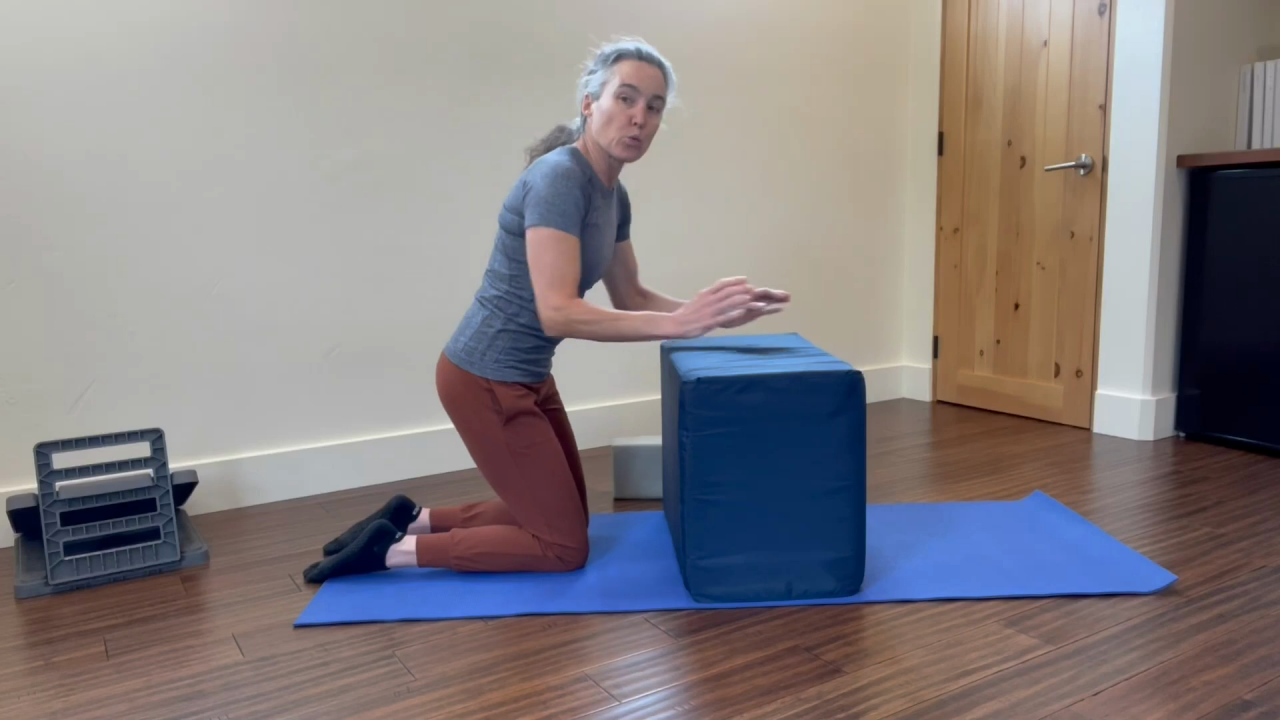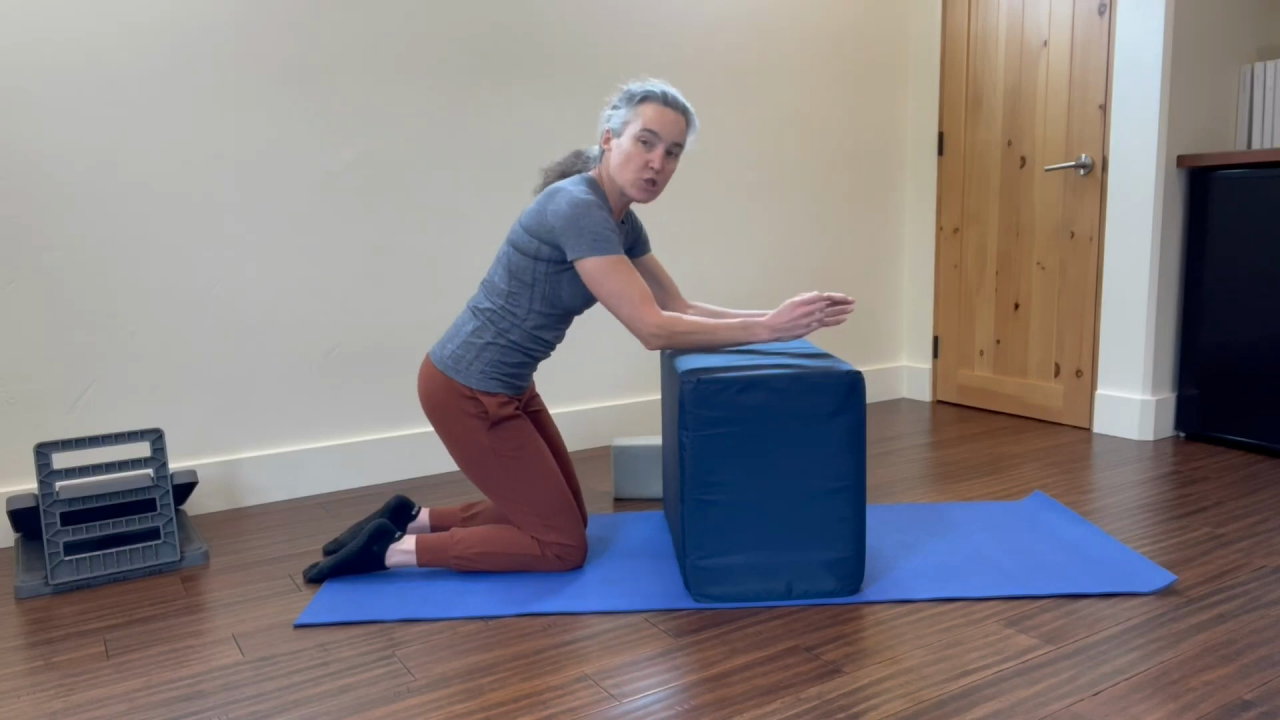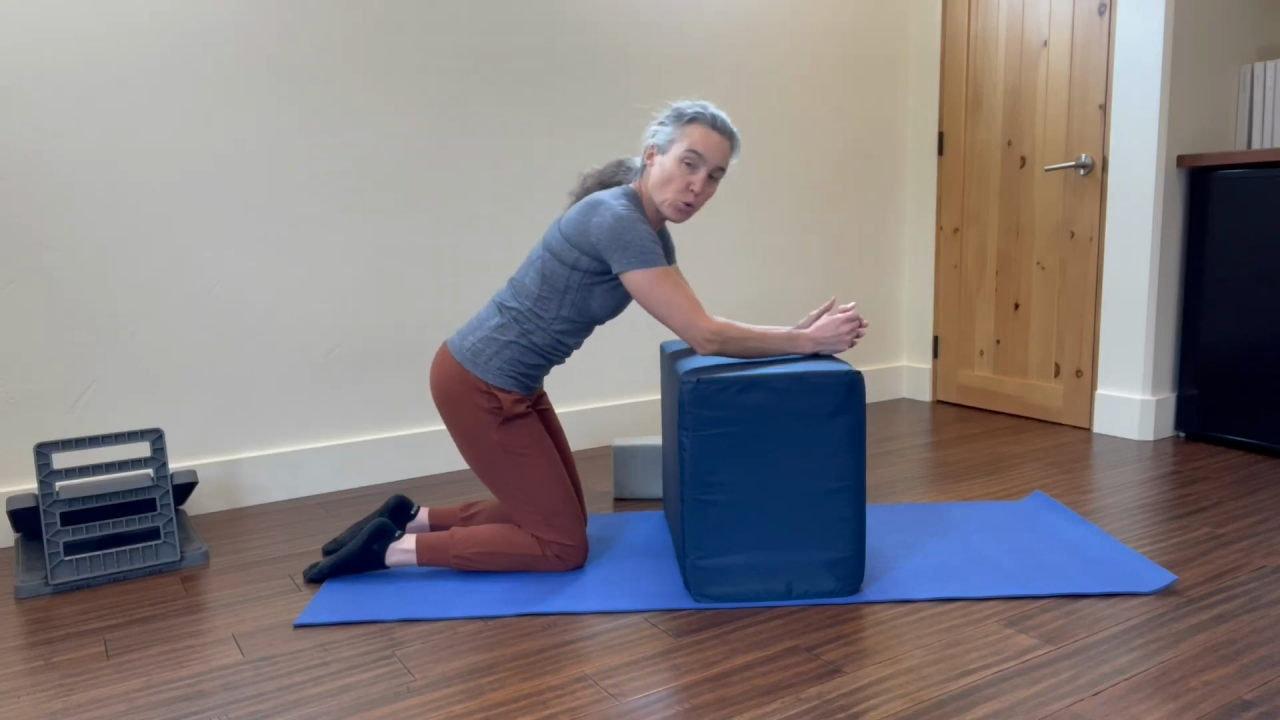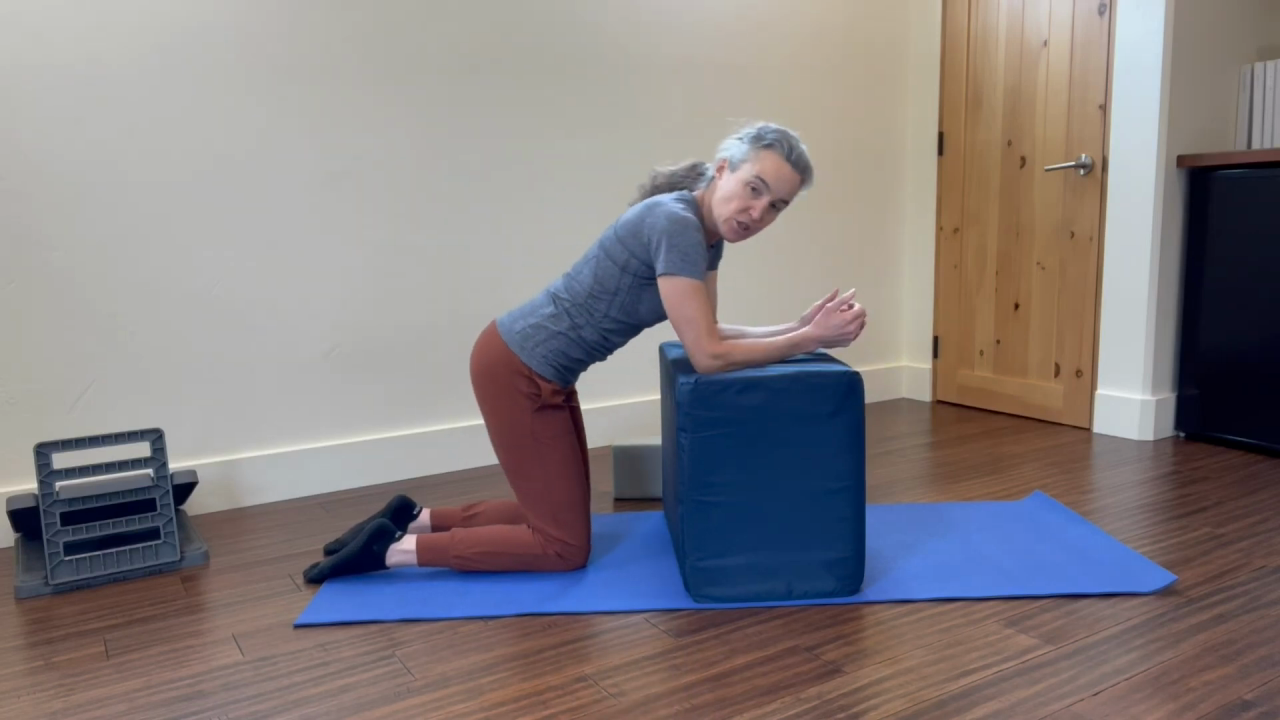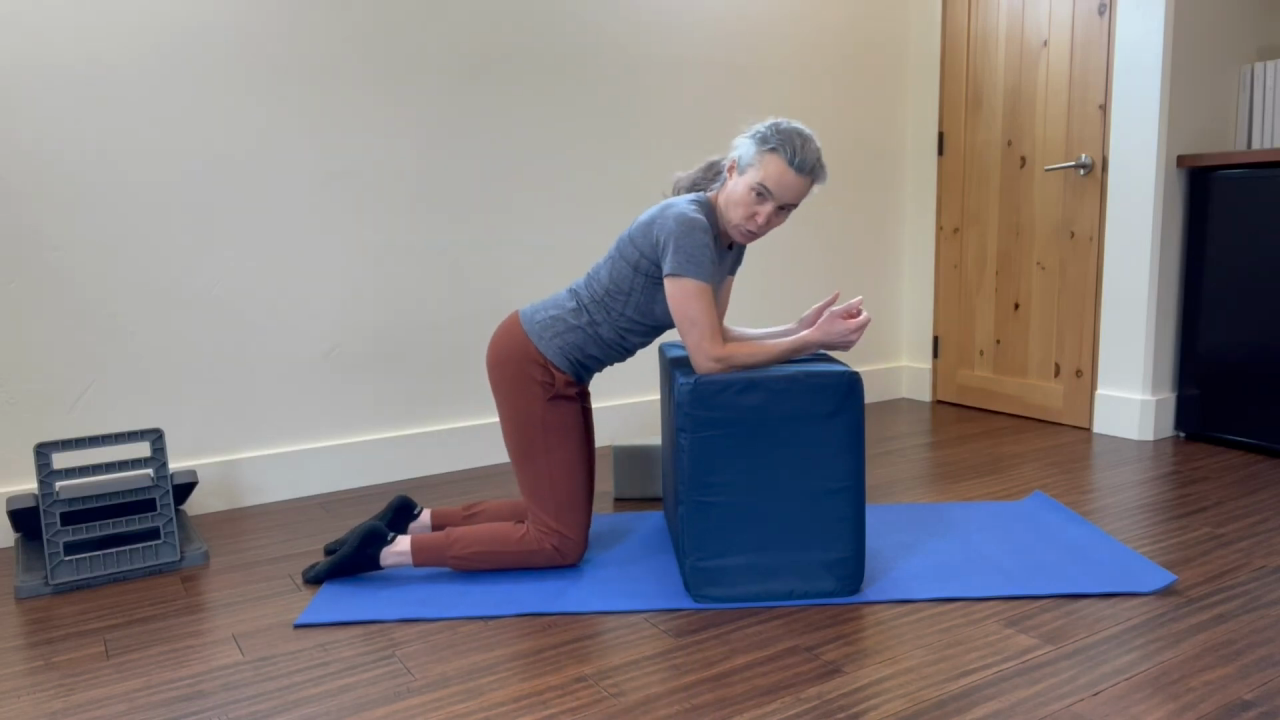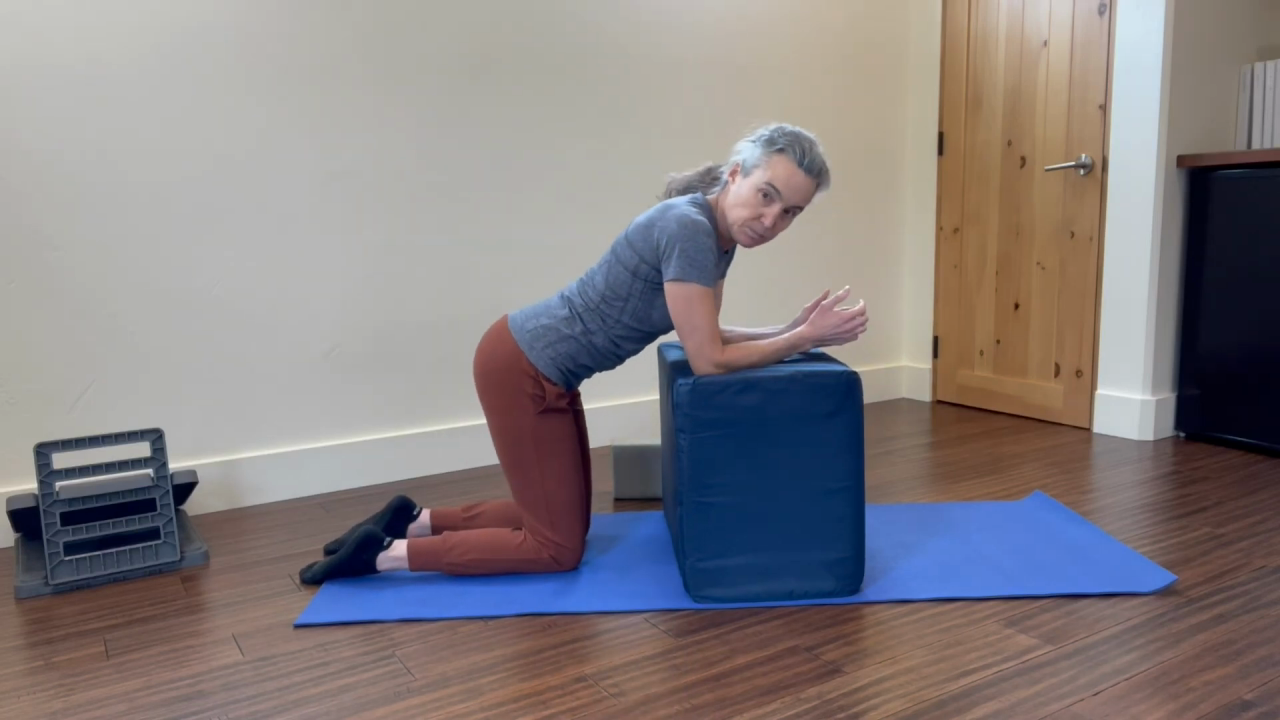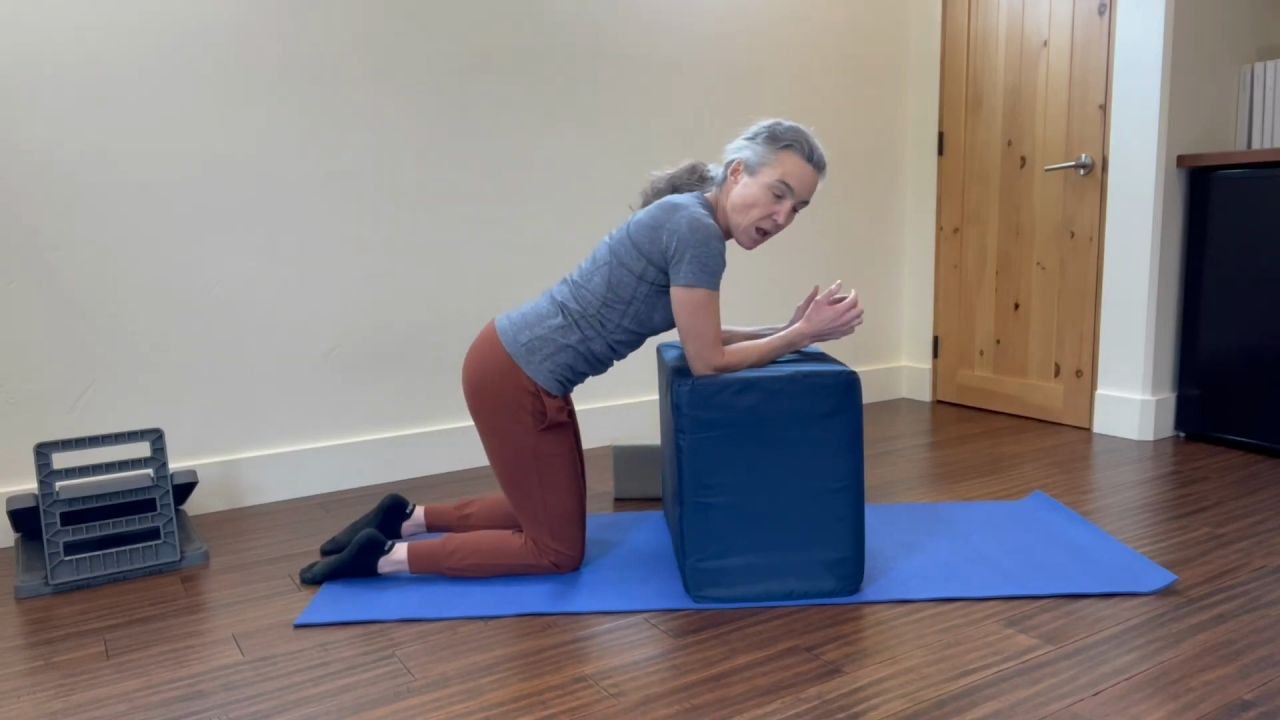
dt=0.4s
person 1, frame 1
left shoulder: (613, 194)
right shoulder: (558, 178)
left elbow: (628, 299)
right elbow: (557, 311)
left wrist: (714, 310)
right wrist: (673, 325)
left hip: (525, 377)
right hip: (487, 382)
left knee: (557, 518)
right knee: (564, 547)
left ankle: (416, 519)
right ankle: (395, 550)
person 1, frame 2
left shoulder: (620, 222)
right shoulder: (576, 207)
left elbow: (677, 308)
right elbow: (652, 329)
left wrist: (777, 317)
right wrist: (766, 329)
left hip: (504, 387)
right hip: (466, 392)
left knee: (561, 517)
right knee: (562, 544)
left ankle: (414, 519)
right ankle: (393, 549)
person 1, frame 3
left shoulder: (648, 231)
right shoulder: (616, 220)
left elbow: (700, 323)
right elbow: (703, 338)
left wrist: (800, 330)
right wrist: (807, 343)
left hip: (509, 384)
right hip: (477, 386)
left knee: (556, 515)
right knee: (563, 545)
left ankle: (412, 518)
right ankle: (394, 547)
person 1, frame 4
left shoulder: (706, 234)
right shoulder: (676, 224)
left elbow: (707, 335)
right elbow: (708, 358)
left wrist: (797, 329)
right wrist: (811, 340)
left hip: (539, 370)
right hip: (516, 370)
left knee: (557, 518)
right knee: (564, 546)
left ankle: (414, 519)
right ankle: (392, 549)
person 1, frame 5
left shoulder: (731, 234)
right shoulder: (686, 226)
left elbow: (710, 334)
right elbow: (709, 359)
left wrist: (797, 330)
right wrist: (813, 342)
left hip: (559, 365)
right hip: (532, 360)
left knee: (558, 515)
right knee: (560, 540)
left ankle: (414, 518)
right ankle: (387, 549)
person 1, frame 6
left shoulder: (722, 235)
right shoulder: (688, 228)
left elbow: (705, 336)
right elbow: (708, 362)
left wrist: (792, 330)
right wrist: (807, 339)
left hip: (540, 367)
right hip: (521, 369)
left knee: (561, 520)
right knee: (558, 549)
left ankle: (413, 520)
right ankle: (383, 553)
person 1, frame 7
left shoulder: (689, 218)
right shoulder: (696, 230)
left elbow: (701, 336)
right elbow: (708, 363)
left wrist: (789, 329)
right wrist: (803, 335)
left hip: (514, 363)
right hip: (513, 379)
left knee: (551, 515)
right knee: (558, 551)
left ankle: (406, 518)
right ankle: (385, 556)
